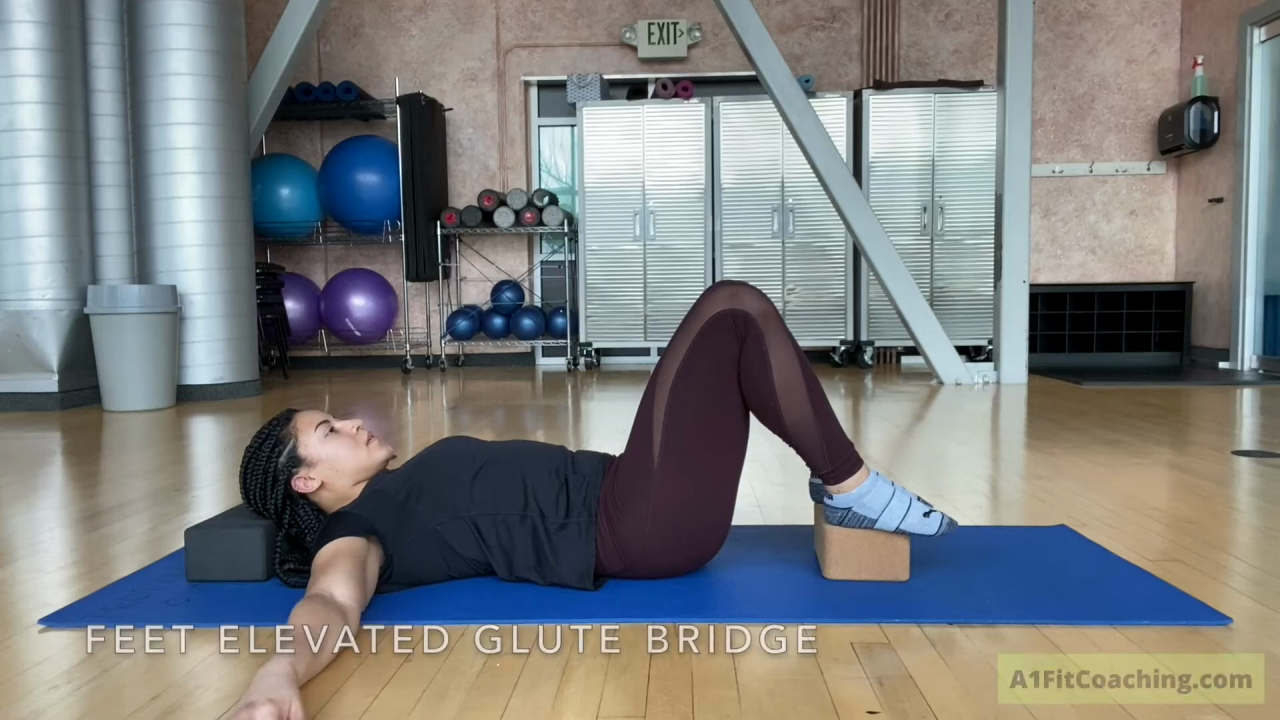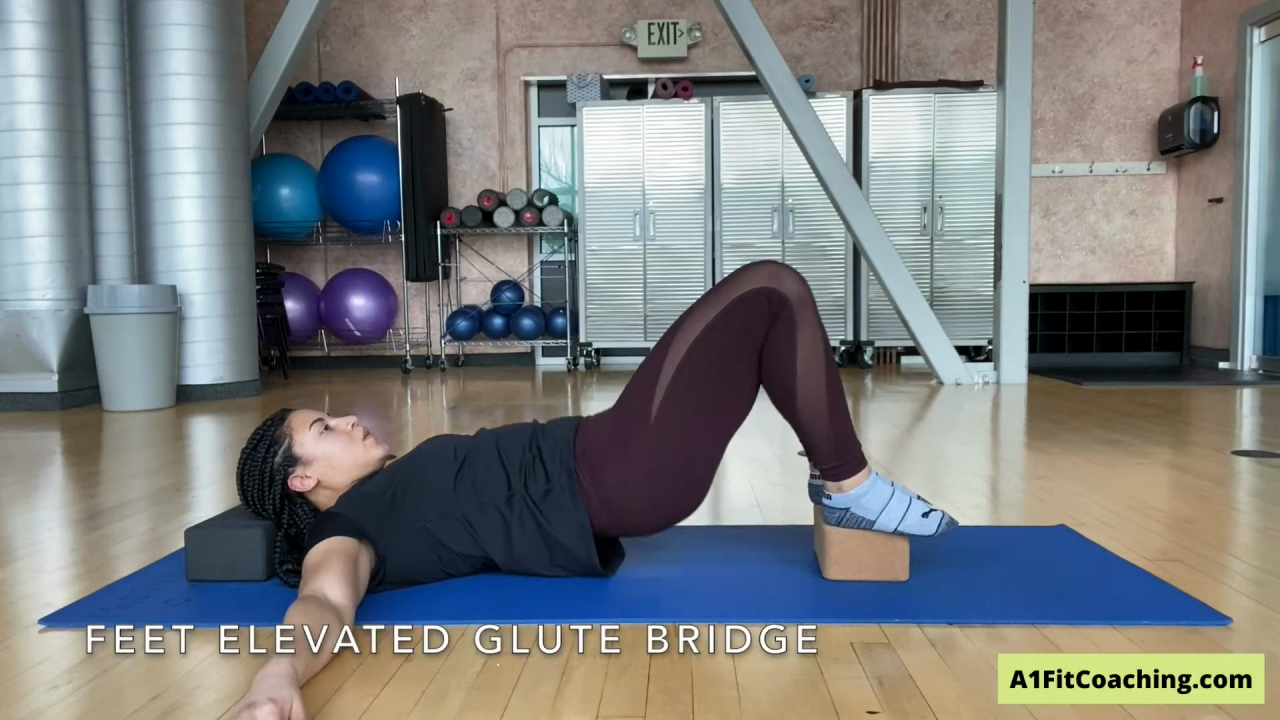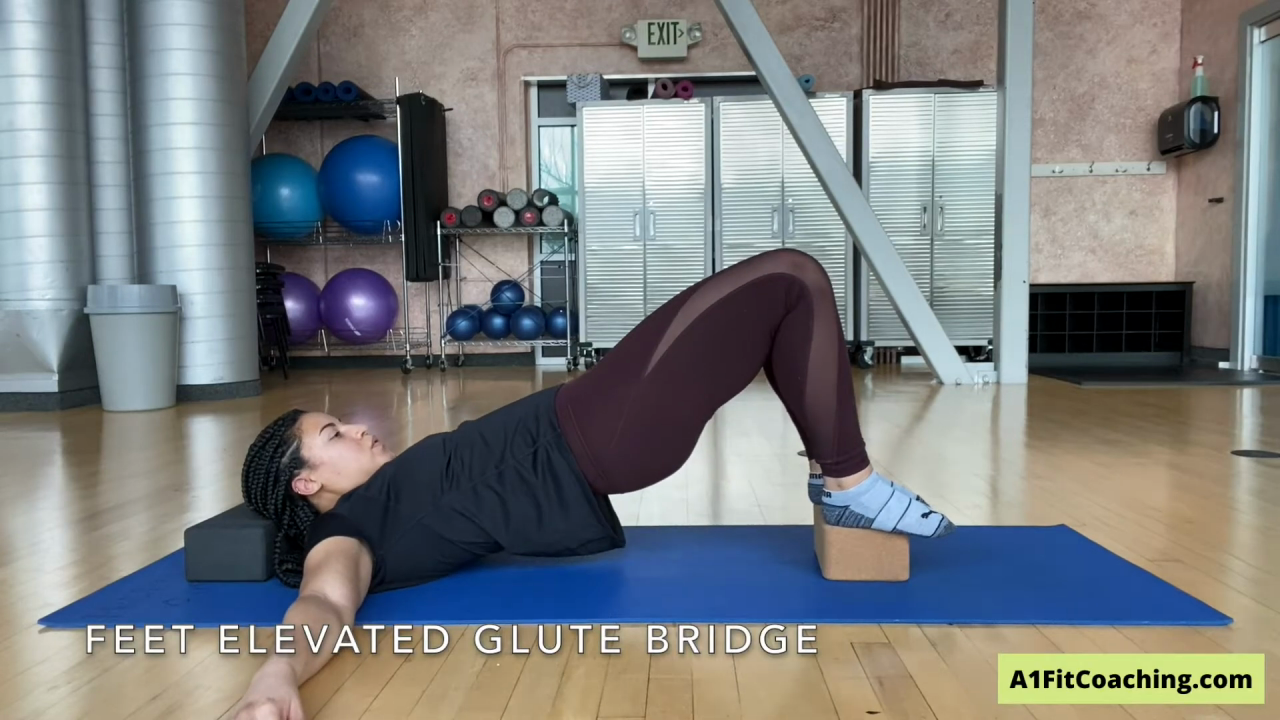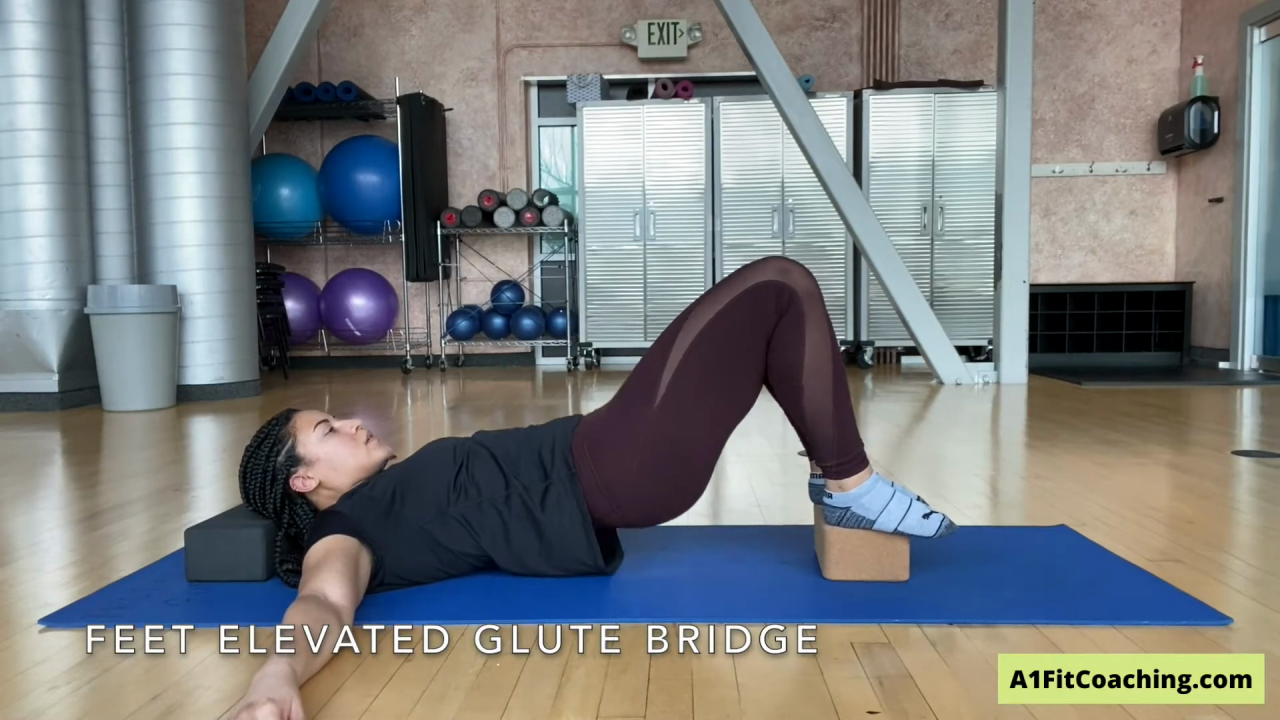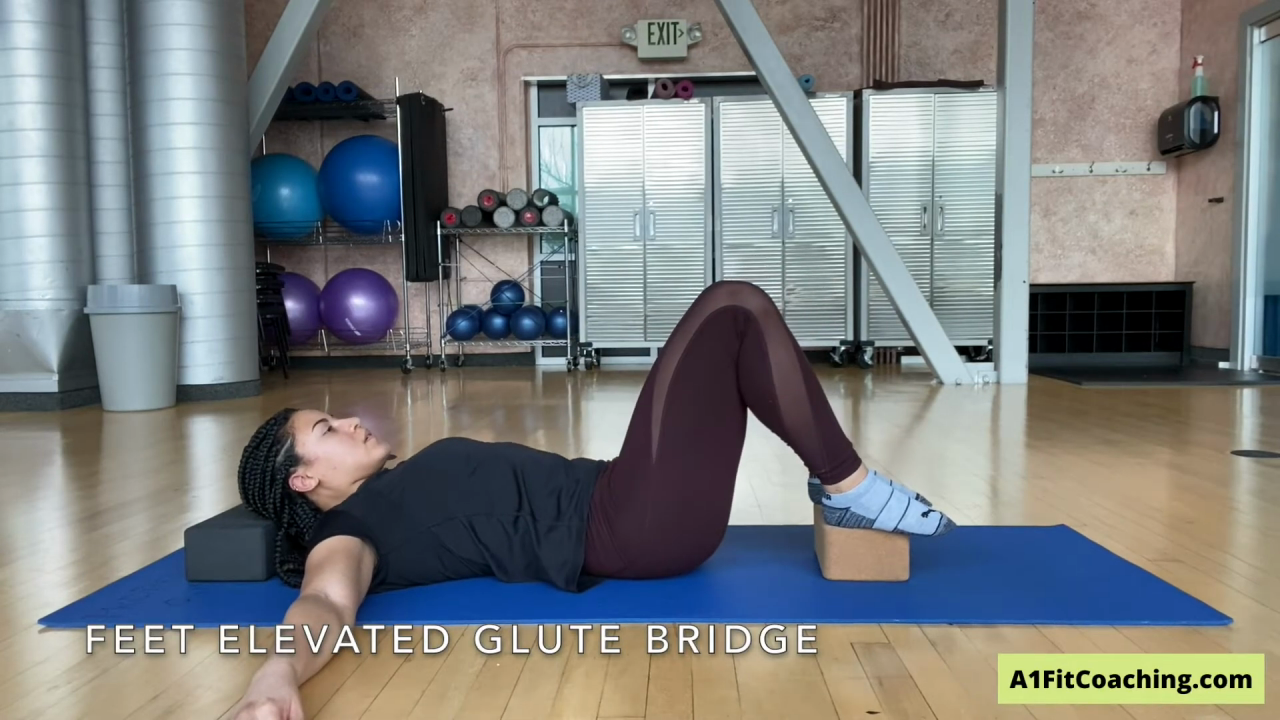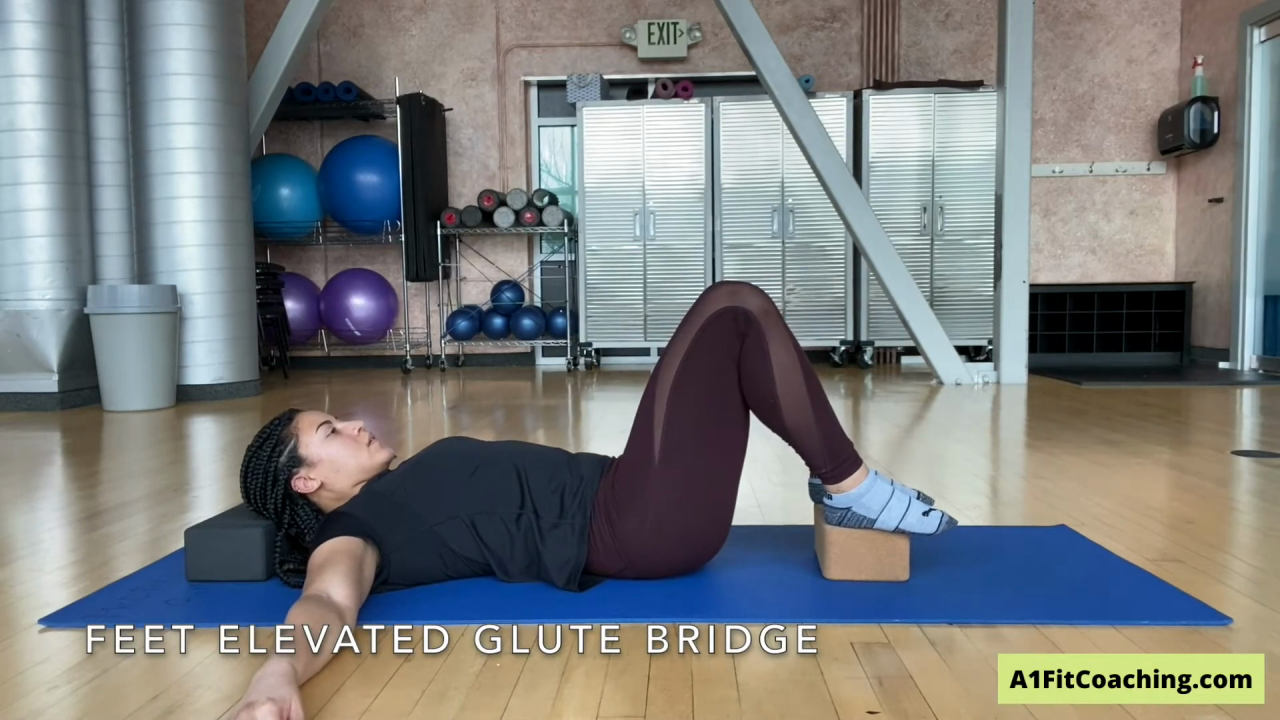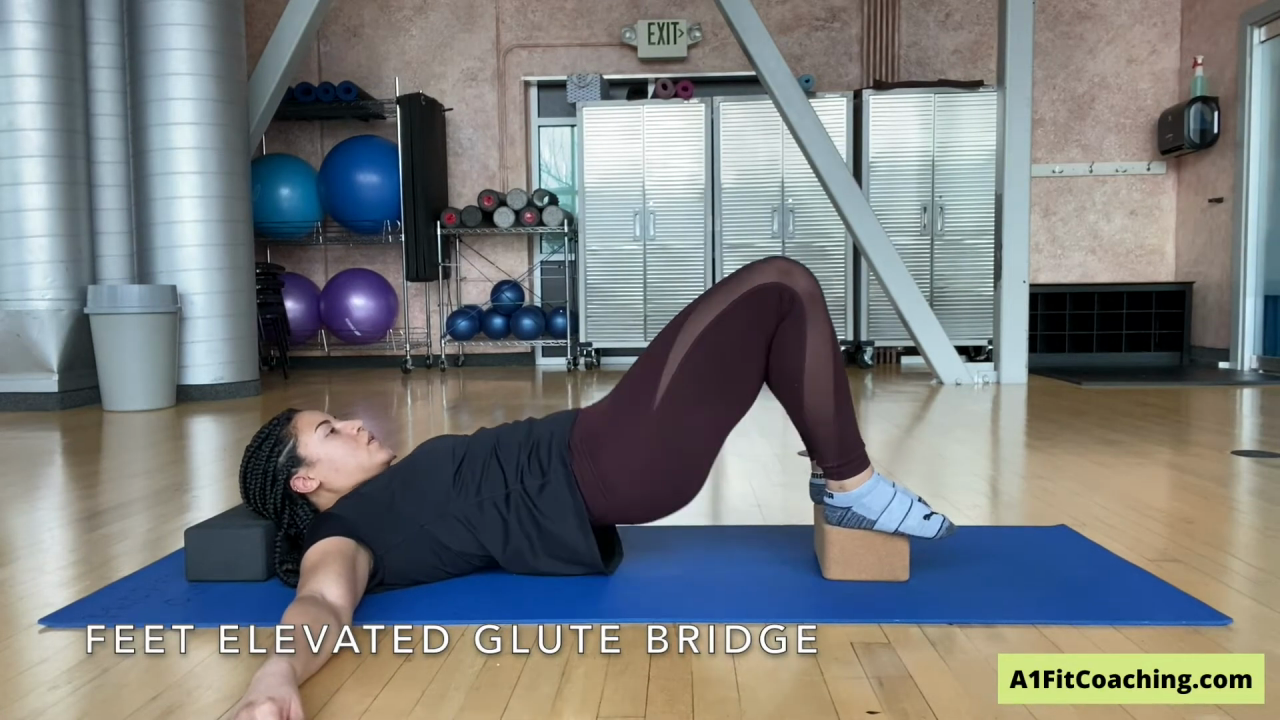
dt=0.7s
person 1, frame 1
left shoulder: (392, 501)
right shoulder: (355, 535)
right elbow: (330, 605)
left hip: (619, 498)
right hip: (649, 524)
left knee: (734, 315)
right knee: (734, 312)
left ankle: (846, 487)
right ankle: (852, 490)
person 1, frame 2
left shoulder: (378, 501)
right shoulder: (345, 535)
right elbow: (325, 603)
left hip: (601, 465)
right hip: (626, 476)
left knee: (766, 292)
right knee: (771, 290)
left ankle: (845, 486)
right ankle: (851, 490)
person 1, frame 3
left shoulder: (378, 506)
right shoulder: (344, 536)
right elbow: (325, 602)
left hip: (588, 439)
right hip: (606, 433)
left knee: (786, 289)
right knee: (793, 280)
left ankle: (842, 482)
right ankle: (849, 486)
person 1, frame 4
left shoulder: (380, 503)
right shoulder: (344, 534)
right elbow: (325, 602)
left hip: (601, 465)
right hip: (621, 467)
left knee: (776, 296)
right knee: (779, 288)
left ankle: (843, 482)
right ankle: (850, 488)
person 1, frame 5
left shoulder: (388, 498)
right shoulder: (349, 534)
right elbow: (325, 601)
left hip: (614, 505)
right hip: (643, 525)
left knee: (735, 318)
right knee: (733, 309)
left ankle: (846, 489)
right ankle: (851, 489)
person 1, frame 6
left shoulder: (389, 499)
right shoulder: (351, 535)
right elbow: (328, 603)
left hip: (612, 493)
right hip: (645, 526)
left knee: (737, 318)
right knee: (735, 310)
left ankle: (848, 490)
right ankle: (851, 489)
person 1, frame 7
left shoulder: (378, 505)
right shoulder: (343, 538)
right elbow: (323, 603)
left hip: (604, 461)
right hip: (624, 459)
left knee: (775, 293)
right knee: (783, 286)
left ankle: (845, 485)
right ankle: (852, 489)
